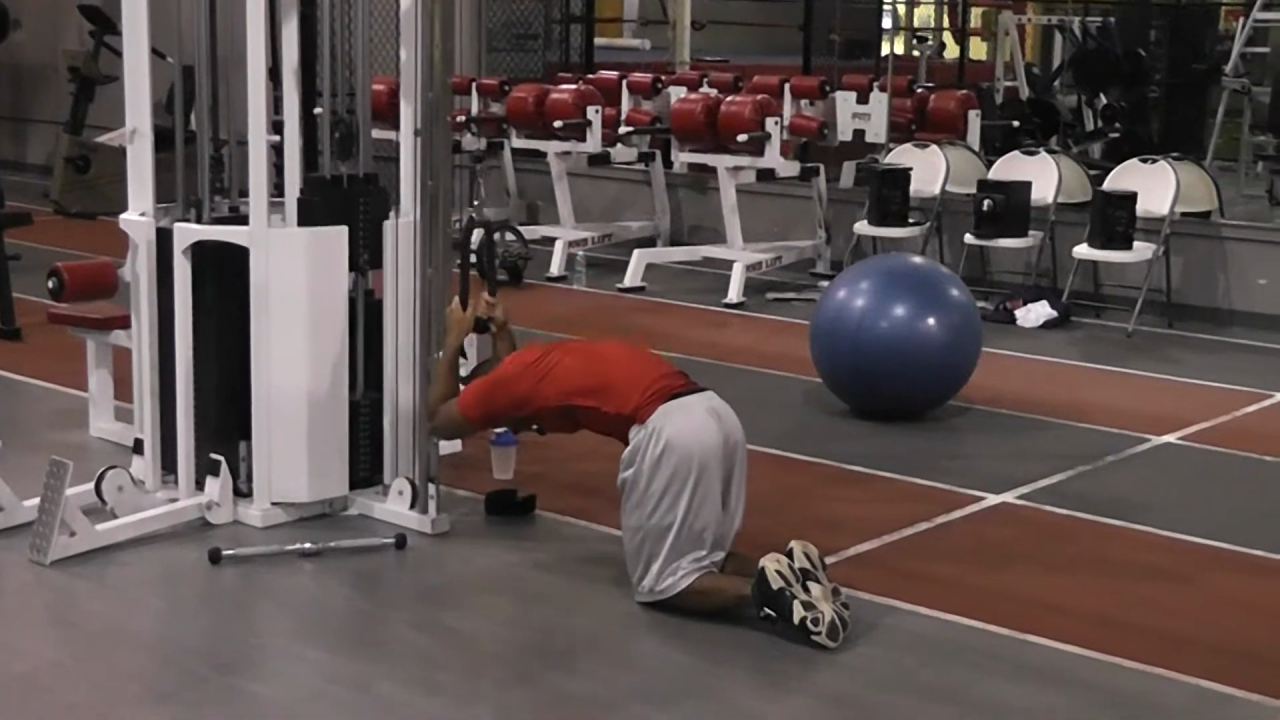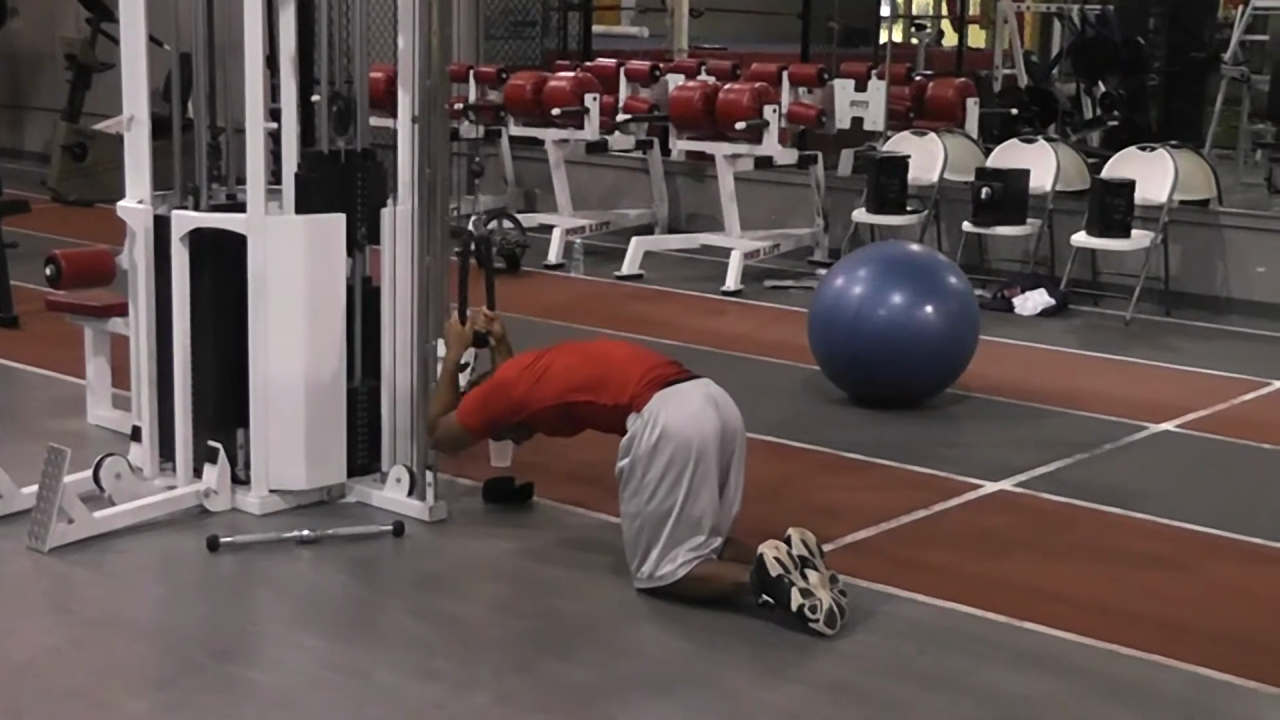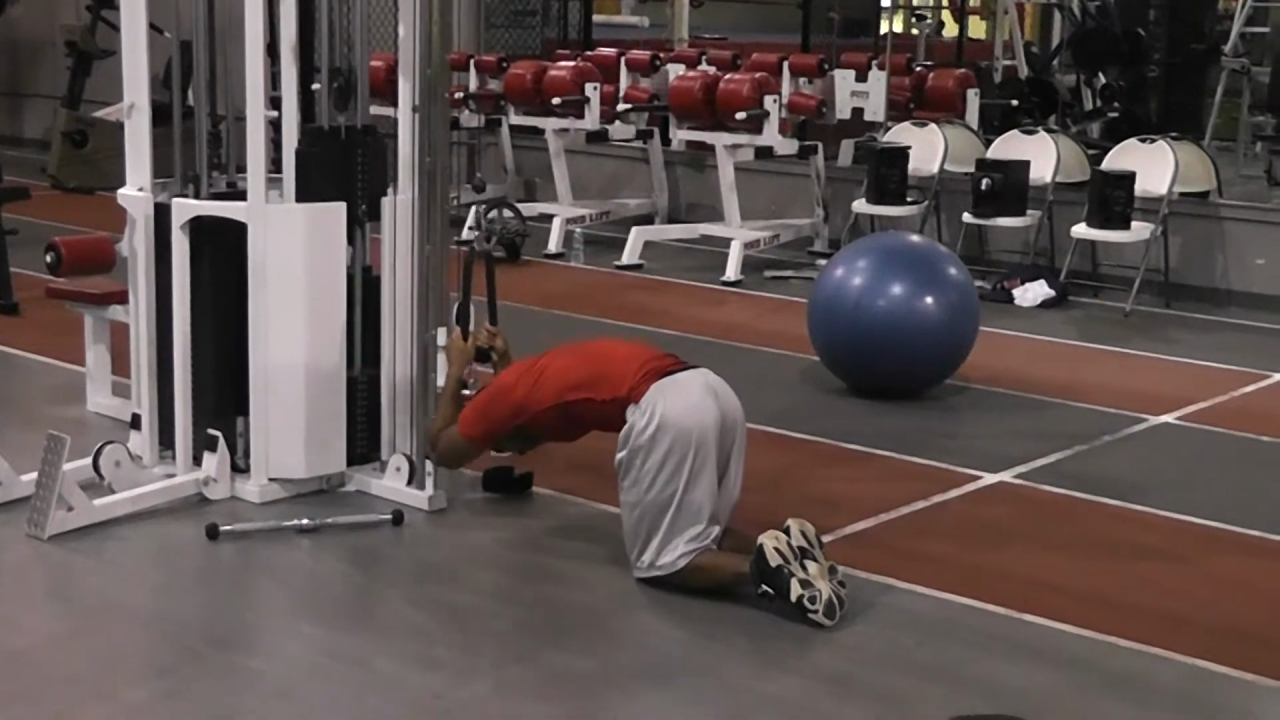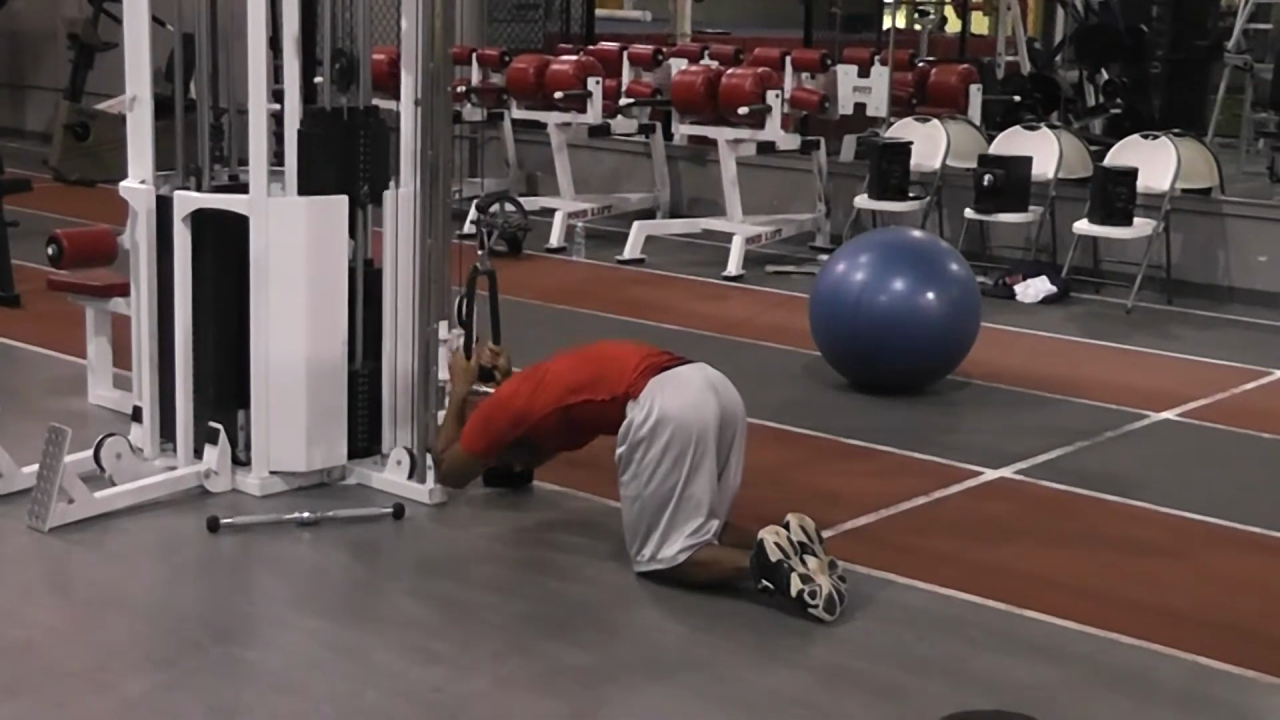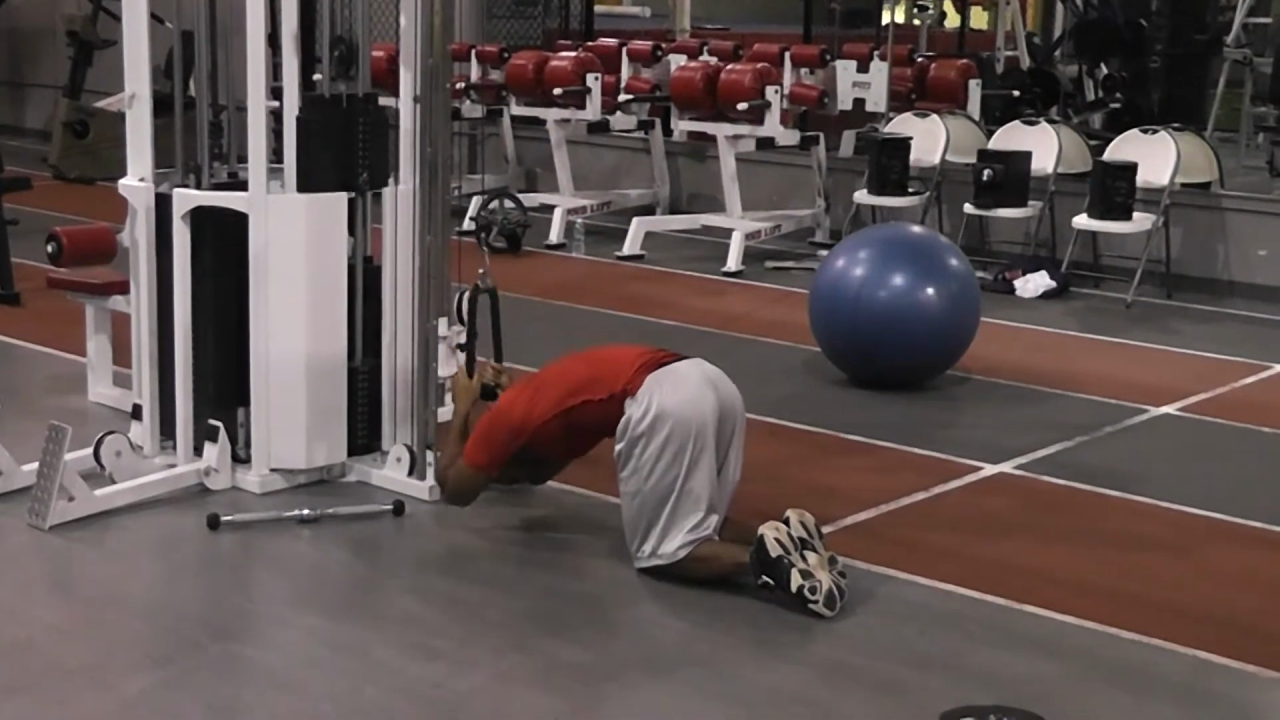
dt=0.2s
person 1, frame 1
left shoulder: (505, 379)
right shoulder: (545, 357)
left elbow: (439, 421)
left wrist: (454, 340)
right wrist: (501, 332)
left hip: (667, 432)
right hip: (716, 413)
left knee: (660, 585)
right knee: (701, 556)
left ankle: (762, 588)
right ankle: (787, 567)
person 1, frame 2
left shoulder: (502, 387)
right shoulder: (540, 364)
left elbow: (440, 436)
left wrist: (453, 355)
right wrist: (500, 344)
left hip: (665, 420)
right hip: (713, 400)
left knee: (659, 572)
right knee: (696, 544)
left ankle: (760, 575)
right ankle: (784, 554)
person 1, frame 3
left shoulder: (503, 394)
right shoulder: (539, 372)
left elbow: (443, 451)
left wrist: (456, 372)
right wrist: (502, 360)
left hip: (665, 411)
right hip: (712, 389)
left knee: (659, 562)
right knee: (697, 534)
left ankle: (760, 565)
right ankle: (782, 544)
person 1, frame 4
left shoulder: (503, 406)
right shoulder: (538, 384)
left elbow: (448, 471)
left wrist: (460, 390)
left hip: (664, 407)
right hip: (712, 385)
left knee: (659, 557)
right knee: (698, 530)
left ankle: (760, 561)
right ankle: (783, 538)
person 1, frame 5
left shoulder: (503, 419)
right shoulder: (536, 396)
left elbow: (453, 490)
right elbow: (539, 449)
left wrist: (462, 410)
left hip: (663, 403)
right hip: (710, 380)
left knee: (659, 553)
right knee: (696, 525)
left ankle: (761, 557)
right ankle: (782, 534)
